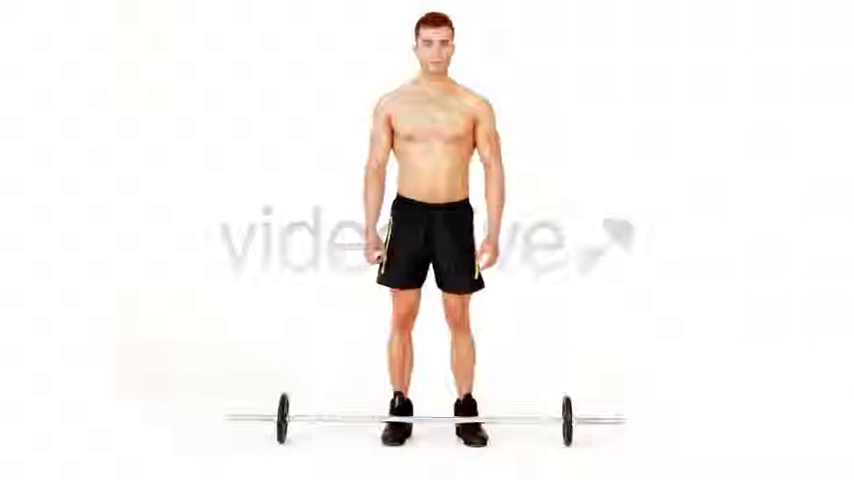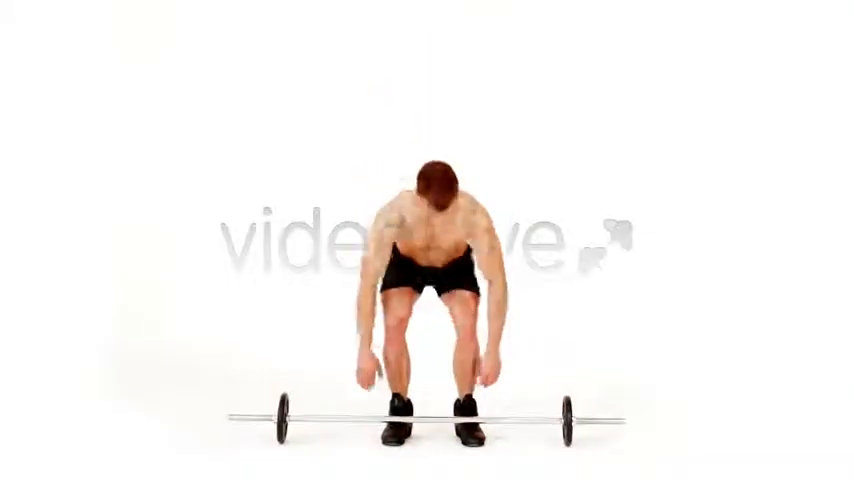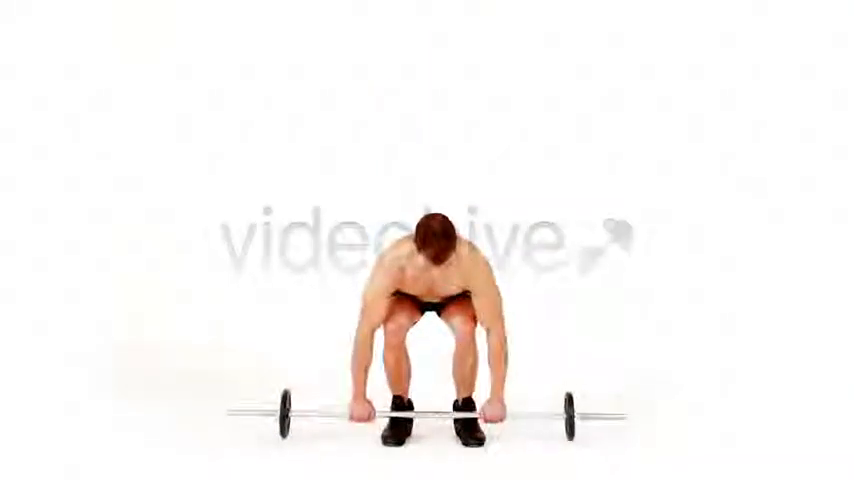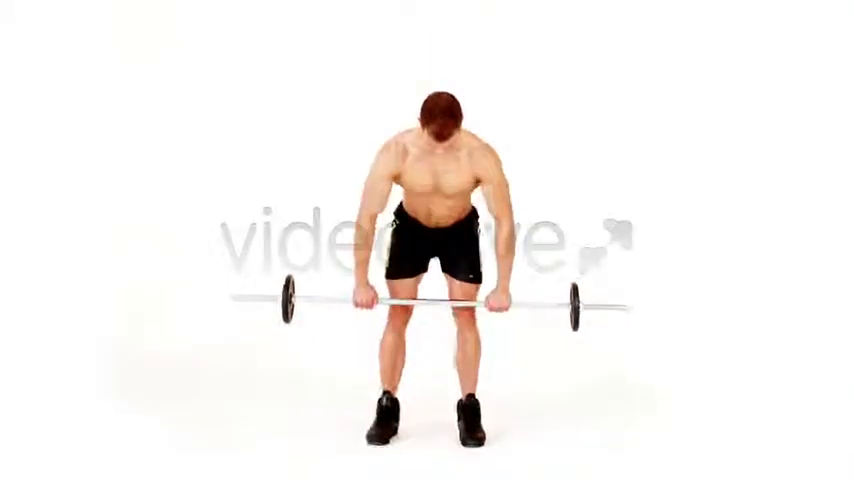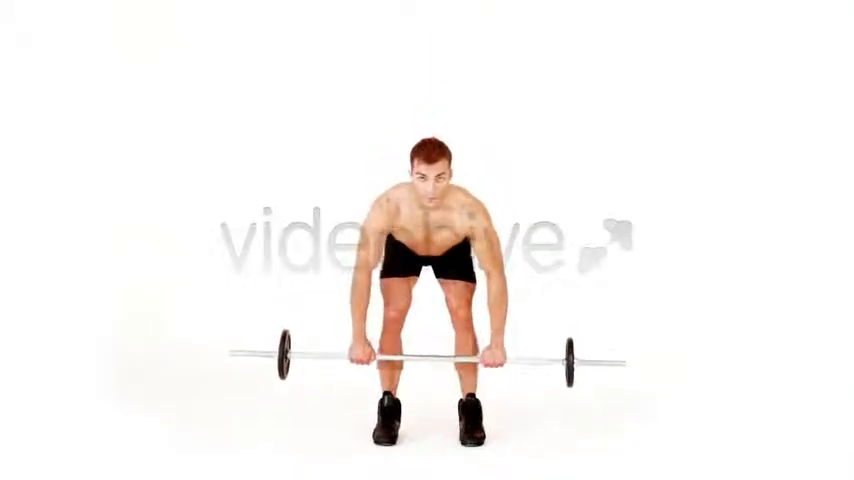
dt=1s
person 1, frame 1
left shoulder: (476, 106)
right shoulder: (390, 103)
left elbow: (493, 169)
right elbow: (375, 169)
left wrist: (493, 234)
right wrist: (370, 231)
left hip: (455, 218)
right hip: (407, 216)
left knee: (458, 320)
right knee: (402, 319)
left ankle: (466, 410)
right ankle: (400, 409)
person 1, frame 2
left shoulder: (475, 217)
right shoulder: (392, 217)
left elbow: (497, 283)
right elbow: (368, 283)
left wrist: (492, 351)
right wrist: (365, 350)
left hip: (456, 264)
right hip: (405, 262)
left knee: (466, 324)
right knee: (394, 323)
left ankle: (466, 410)
right ankle: (399, 409)
person 1, frame 3
left shoulder: (474, 264)
right shoulder: (391, 264)
left elbow: (495, 331)
right elbow: (365, 331)
left wrist: (497, 397)
right wrist: (358, 397)
left hip: (455, 295)
right hip: (407, 294)
left knee: (465, 332)
right knee: (394, 331)
left ankle: (465, 409)
right ankle: (400, 409)
person 1, frame 4
left shoulder: (481, 156)
right shoulder: (394, 152)
left elbow: (504, 221)
right elbow: (366, 217)
left wrist: (502, 286)
right wrist: (361, 281)
left hip: (460, 230)
right hip: (410, 228)
left knee: (465, 317)
right knee: (398, 316)
left ankle: (468, 408)
right ankle: (387, 408)
person 1, frame 5
left shoulder: (471, 212)
right shoulder: (387, 207)
left elbow: (495, 276)
right elbow: (363, 272)
left wrist: (497, 342)
right wrist: (359, 338)
left hip: (452, 250)
right hip: (402, 248)
left knee: (462, 317)
right knee: (393, 317)
left ankle: (469, 407)
right ankle: (388, 407)
